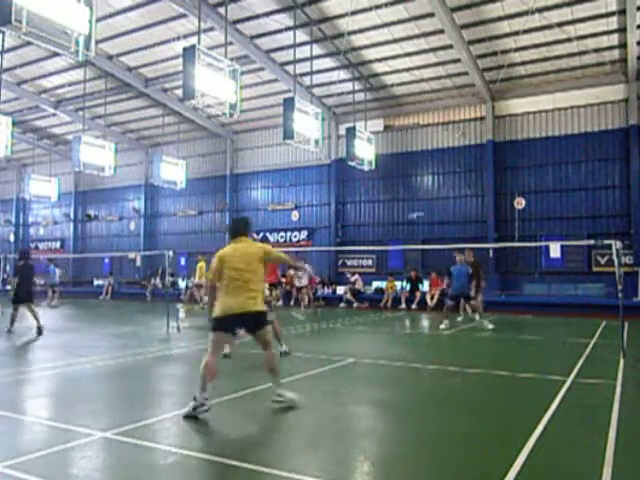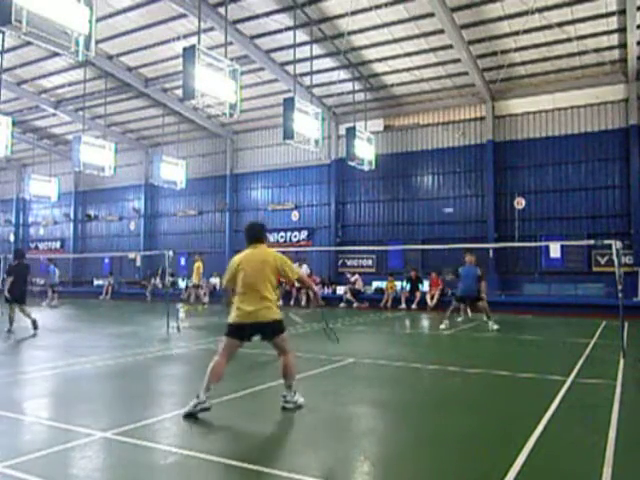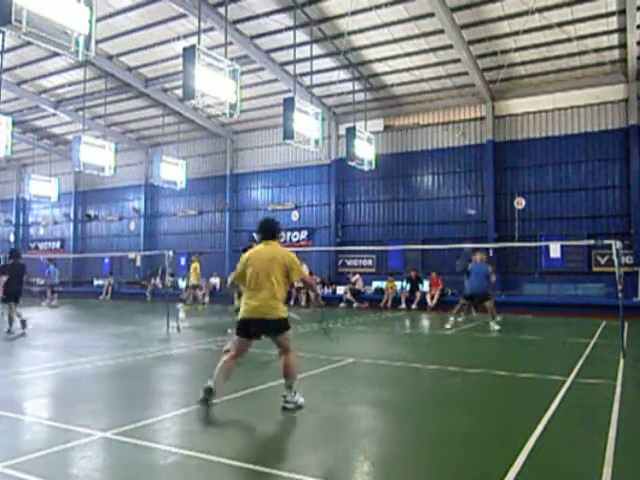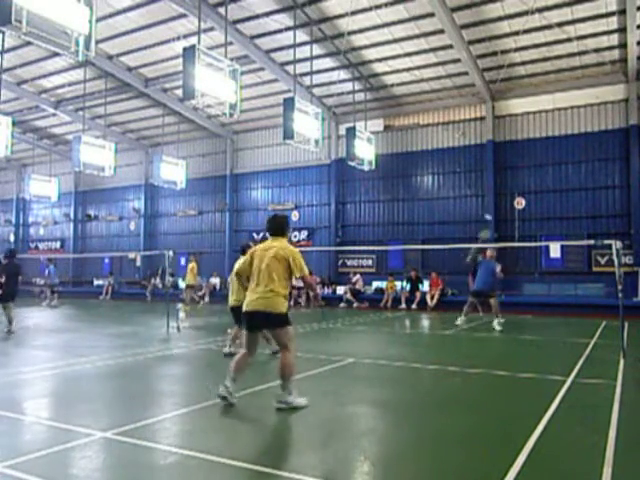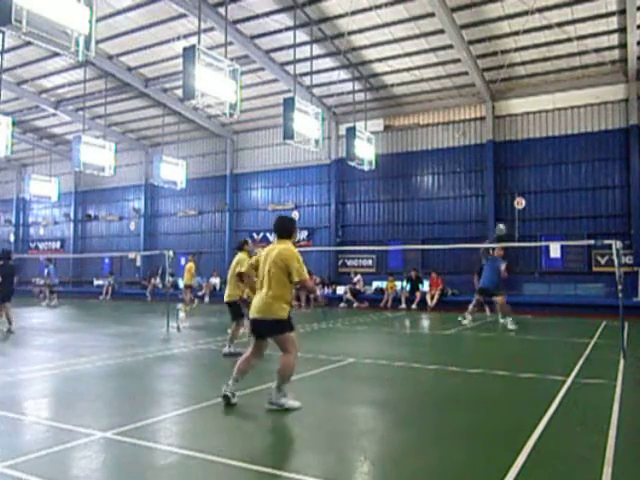
dt=0.1s
person 1, frame 1
left shoulder: (221, 255)
right shoulder: (260, 249)
left elbow: (211, 285)
right elbow: (287, 260)
left wrist: (211, 306)
right wrist: (303, 268)
left hip: (226, 309)
right hip: (253, 308)
left knee: (212, 354)
right knee: (268, 348)
left ankle: (200, 400)
right ankle: (279, 392)
person 1, frame 2
left shoulder: (237, 260)
right shoulder: (276, 257)
left elbow: (227, 286)
right elbow: (300, 279)
right wrist: (313, 288)
left hip: (240, 317)
right hip: (268, 316)
left knee: (221, 357)
right knee: (286, 353)
left ankle: (202, 399)
right ankle: (290, 397)
person 1, frame 3
left shoulder: (249, 255)
right shoulder: (285, 255)
left elbow: (234, 281)
right elbow: (306, 281)
left hip: (249, 312)
right hip: (274, 312)
left knee: (233, 354)
right knee: (287, 352)
left ankle: (213, 386)
right ankle: (290, 397)
person 1, frame 4
left shoulder: (256, 250)
right shoulder: (289, 250)
left elbow: (239, 273)
right elbow: (307, 280)
right wrist: (314, 291)
left hip: (251, 306)
right hip: (273, 307)
left knee: (248, 350)
right knee: (287, 349)
left ankle: (228, 387)
right ankle: (286, 395)
person 1, frame 5
left shoulder: (266, 251)
right shoulder: (291, 253)
left elbow: (246, 273)
right elbow: (305, 284)
left hip: (258, 310)
right hip: (276, 311)
left knee: (254, 352)
right knee: (290, 352)
left ankle: (231, 387)
right ankle: (278, 397)
